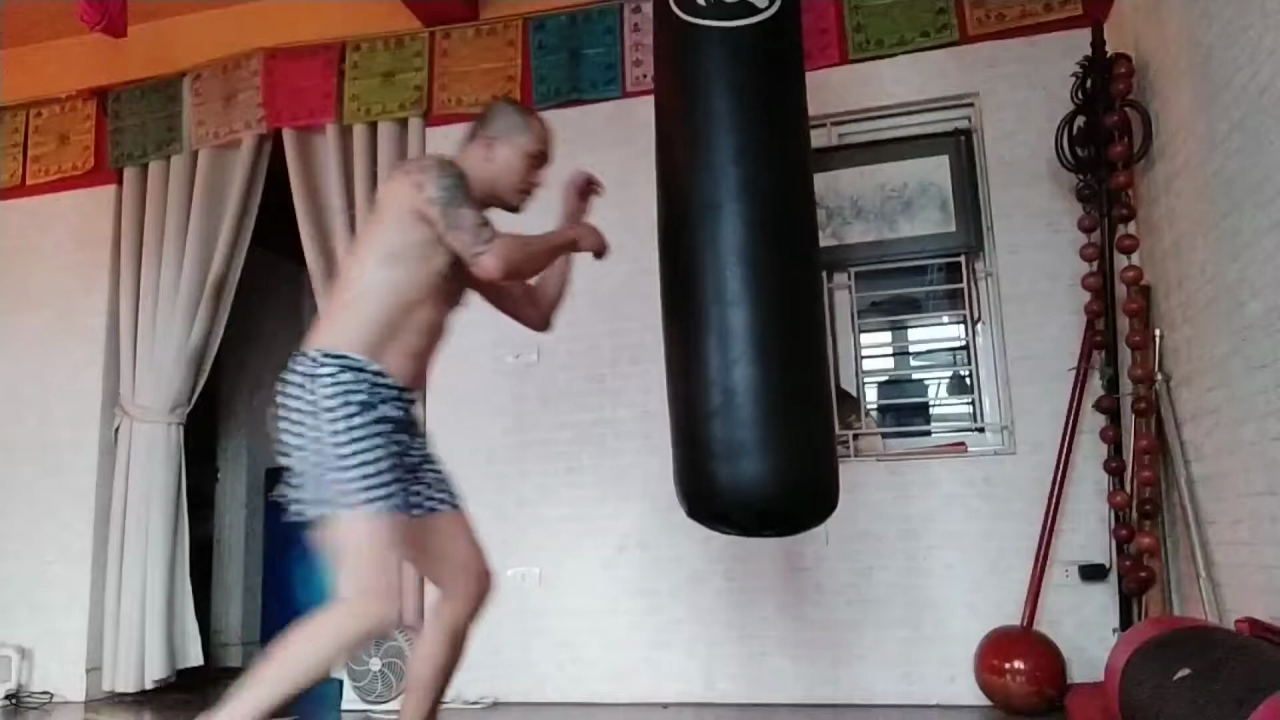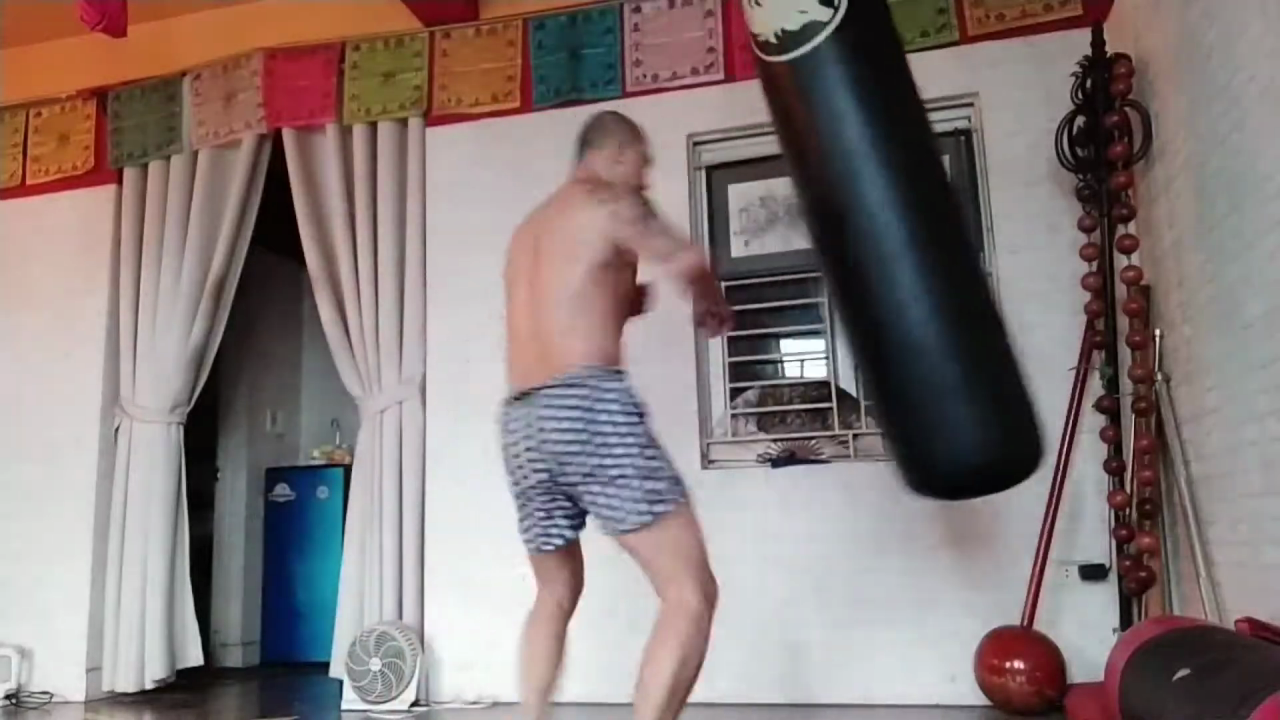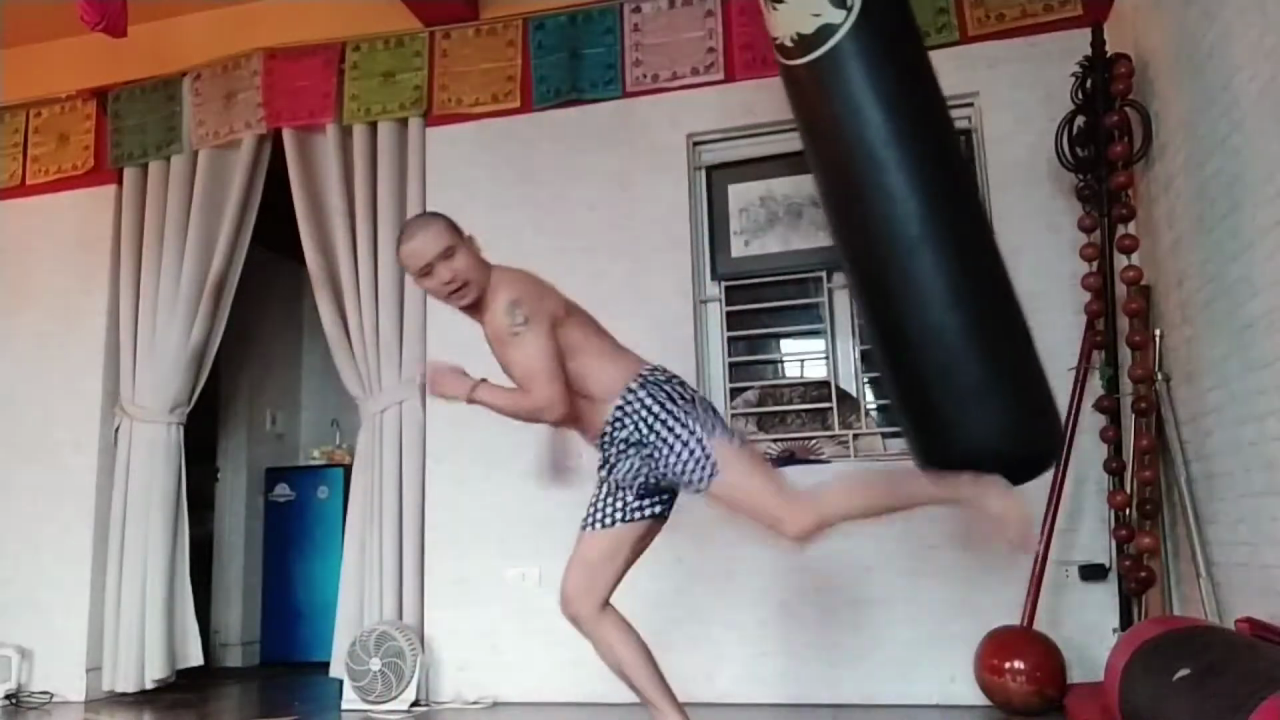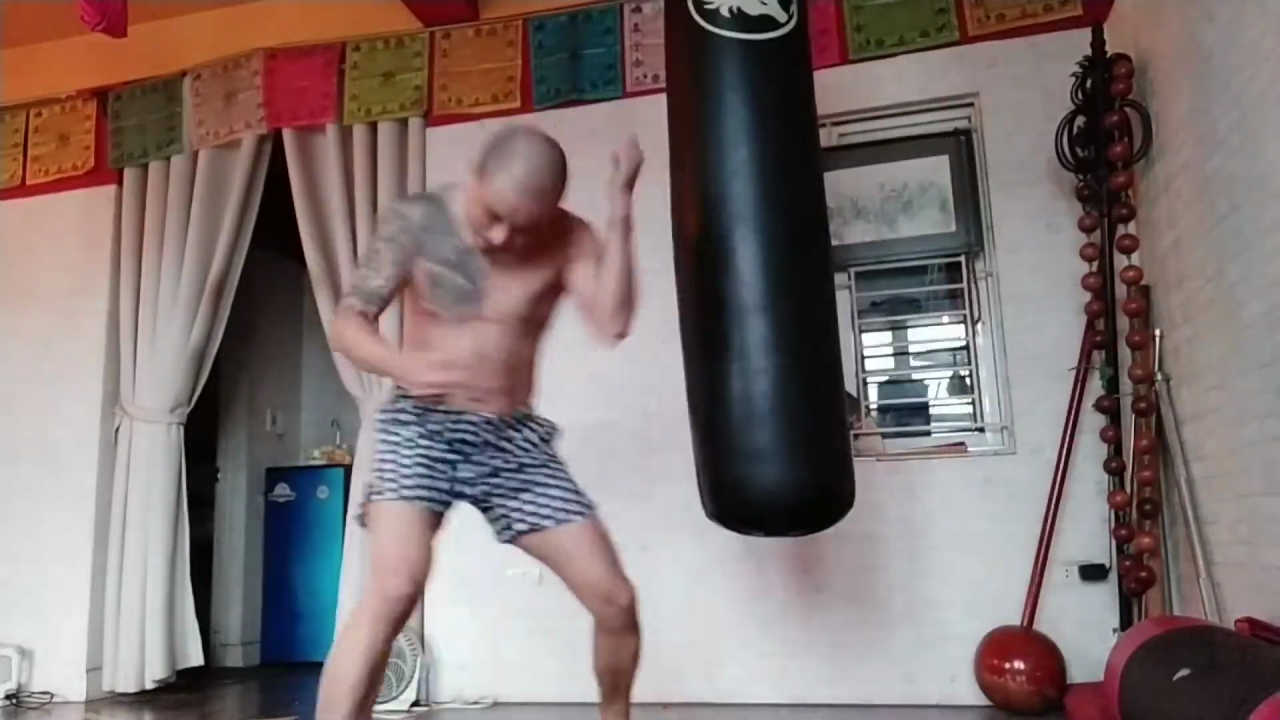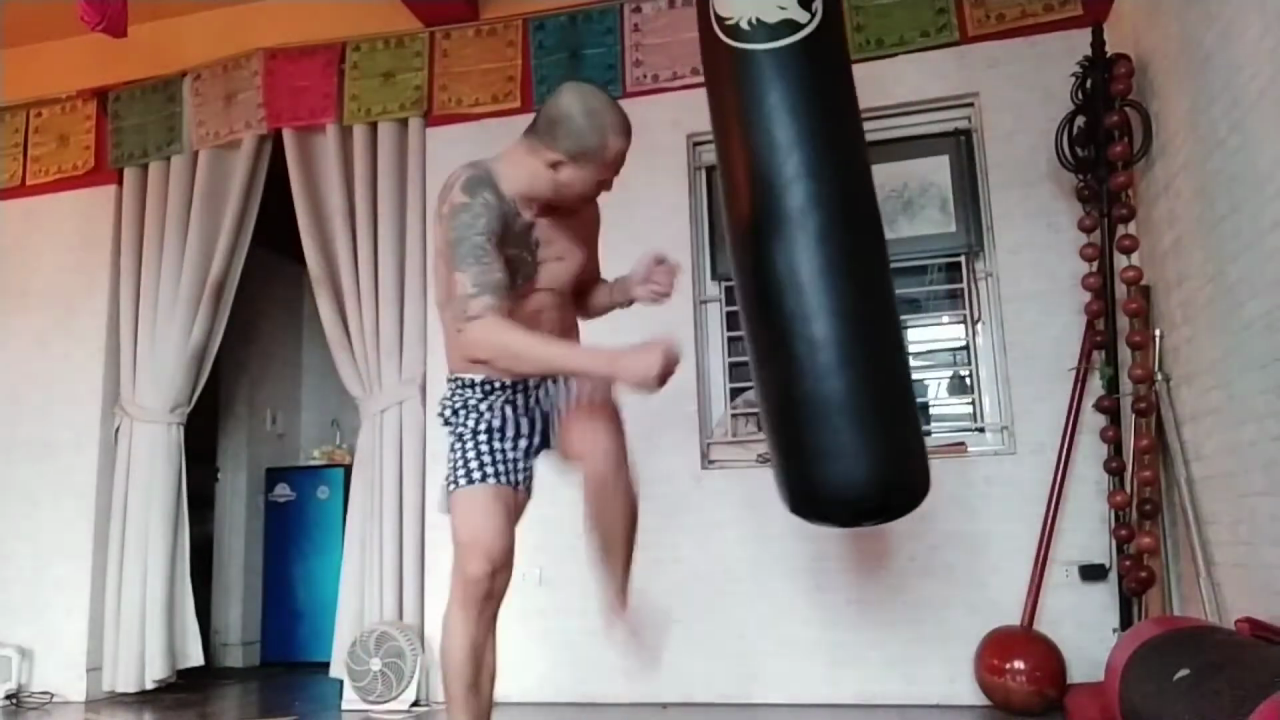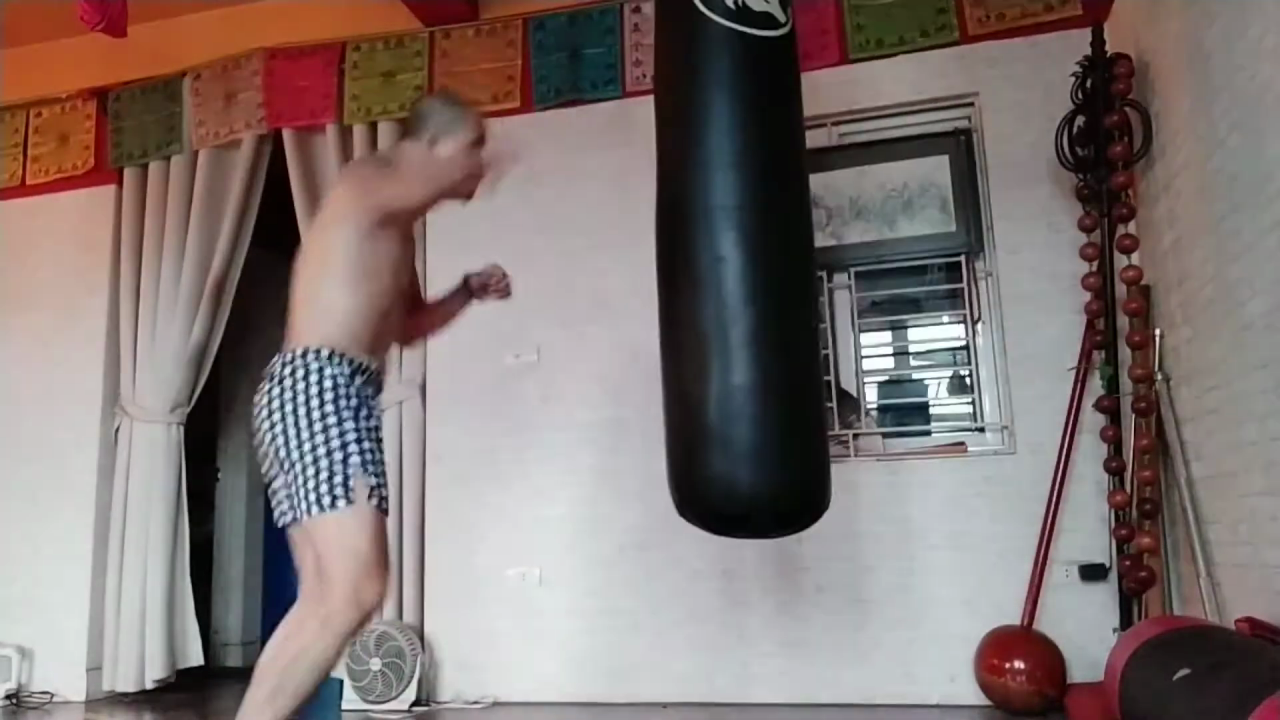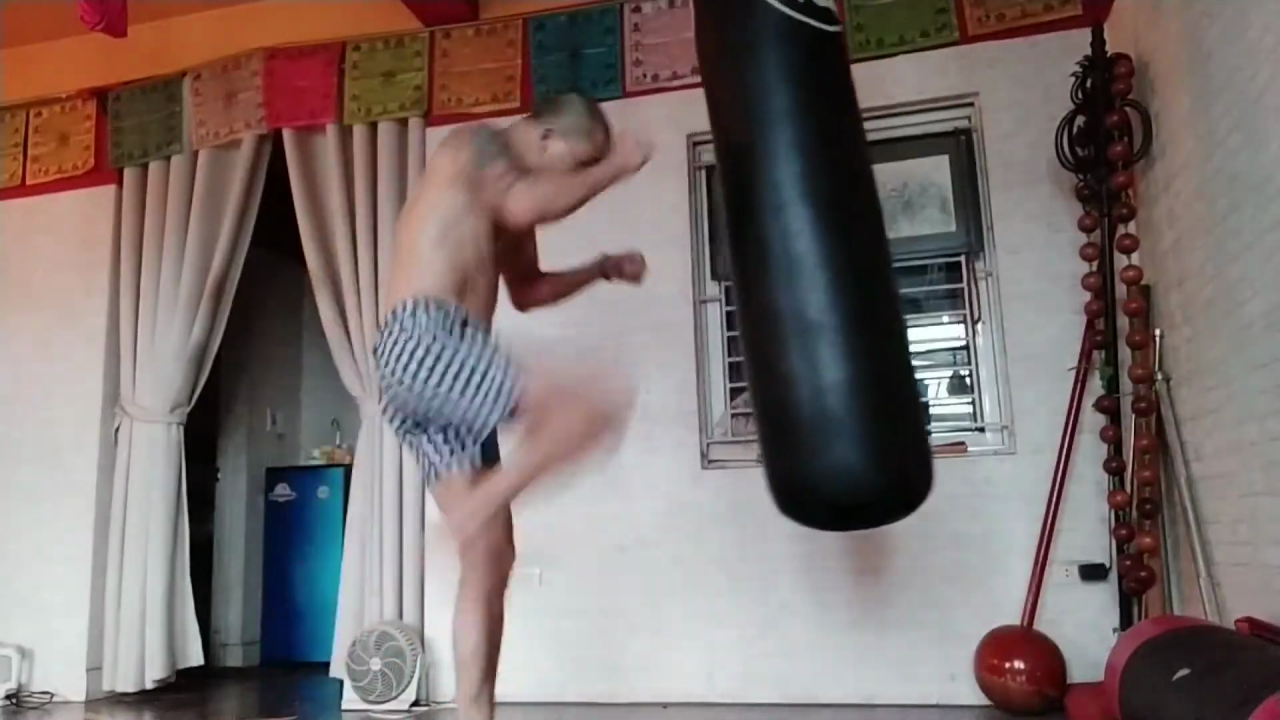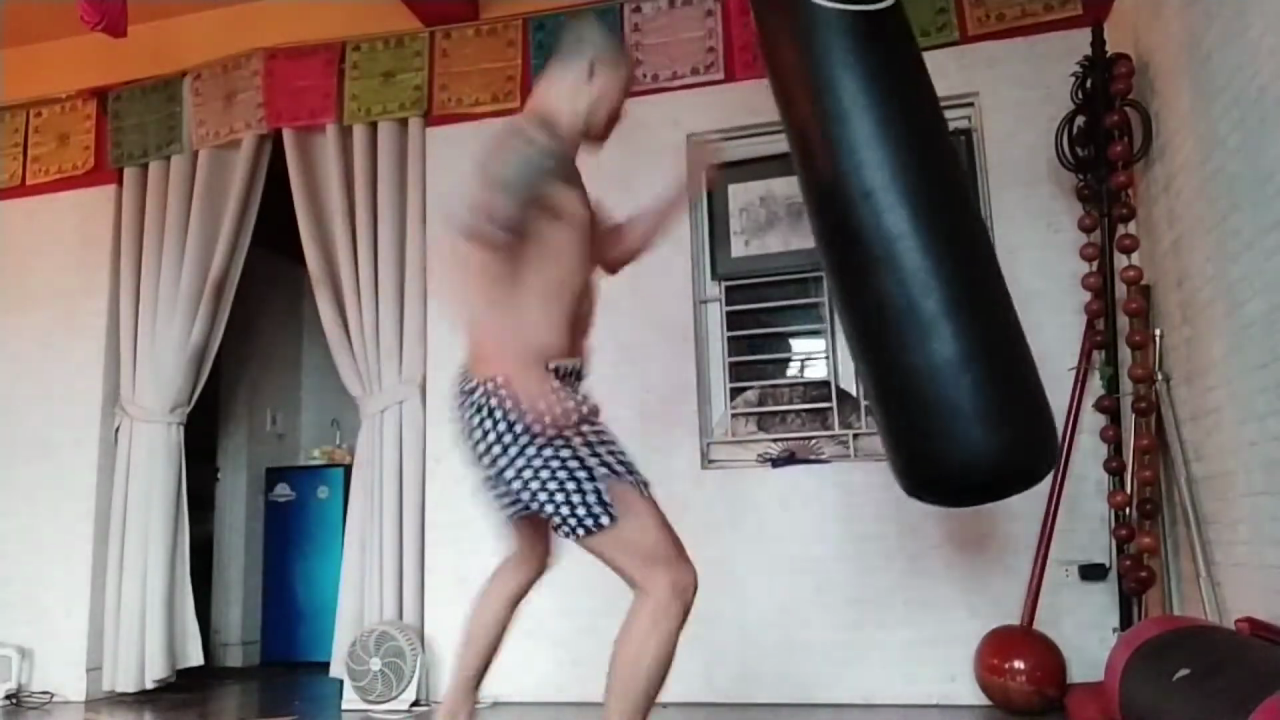
dt=0.5s
person 1, frame 1
left shoulder: (456, 232)
right shoulder: (430, 176)
left elbow: (538, 312)
right elbow: (495, 260)
left wrist: (568, 225)
right wrist: (573, 239)
left hip: (389, 417)
right hip: (338, 396)
left knee: (468, 582)
right knee: (370, 608)
person 1, frame 2
left shoulder: (530, 232)
right shoulder: (608, 201)
right elbow: (687, 265)
right wrist: (712, 308)
left hip: (526, 425)
right hip: (593, 411)
left knee: (555, 600)
right knee: (691, 596)
person 1, frame 3
left shoulder: (513, 298)
right shoulder: (493, 311)
left elbow: (552, 404)
left wrist: (469, 390)
left hip: (653, 415)
right hip: (625, 449)
left knee: (796, 519)
right knee: (580, 601)
left ankle: (970, 489)
person 1, frame 4
left shoulder: (569, 238)
right shoulder: (414, 221)
left elbow: (613, 324)
right elbow: (345, 326)
left wrist: (620, 214)
right wrist: (411, 372)
left hip: (514, 441)
right hip: (423, 429)
left knee: (613, 596)
right knee: (391, 592)
person 1, frame 5
left shoulder: (579, 209)
right shoulder: (474, 200)
right elbow: (483, 332)
left wrist: (631, 288)
right wrist: (611, 362)
left hip: (565, 385)
right hip: (485, 402)
left knee: (596, 424)
right knee: (479, 574)
left ankle: (624, 598)
person 1, frame 6
left shoulder: (396, 243)
right shoulder: (369, 188)
left elbow: (407, 328)
right elbow: (384, 197)
left wrist: (469, 291)
right wrist: (466, 162)
left hip: (337, 399)
right hip: (320, 393)
left knee: (338, 593)
right knee: (355, 592)
person 1, frame 7
left shoulder: (510, 182)
right shoulder: (478, 140)
left elbow: (527, 291)
right elbow: (524, 205)
left wrist: (600, 268)
right wrist: (618, 167)
left hip: (444, 351)
right hip: (424, 339)
left knee: (490, 556)
right knee: (599, 407)
right ankle: (487, 502)
person 1, frame 8
left shoulder: (543, 166)
right shoulder: (533, 148)
left elbow: (607, 254)
right elbow: (479, 241)
left wrist: (681, 195)
right wrist: (522, 366)
left hip: (499, 407)
right hip: (525, 411)
left knee: (528, 560)
right knee: (668, 580)
